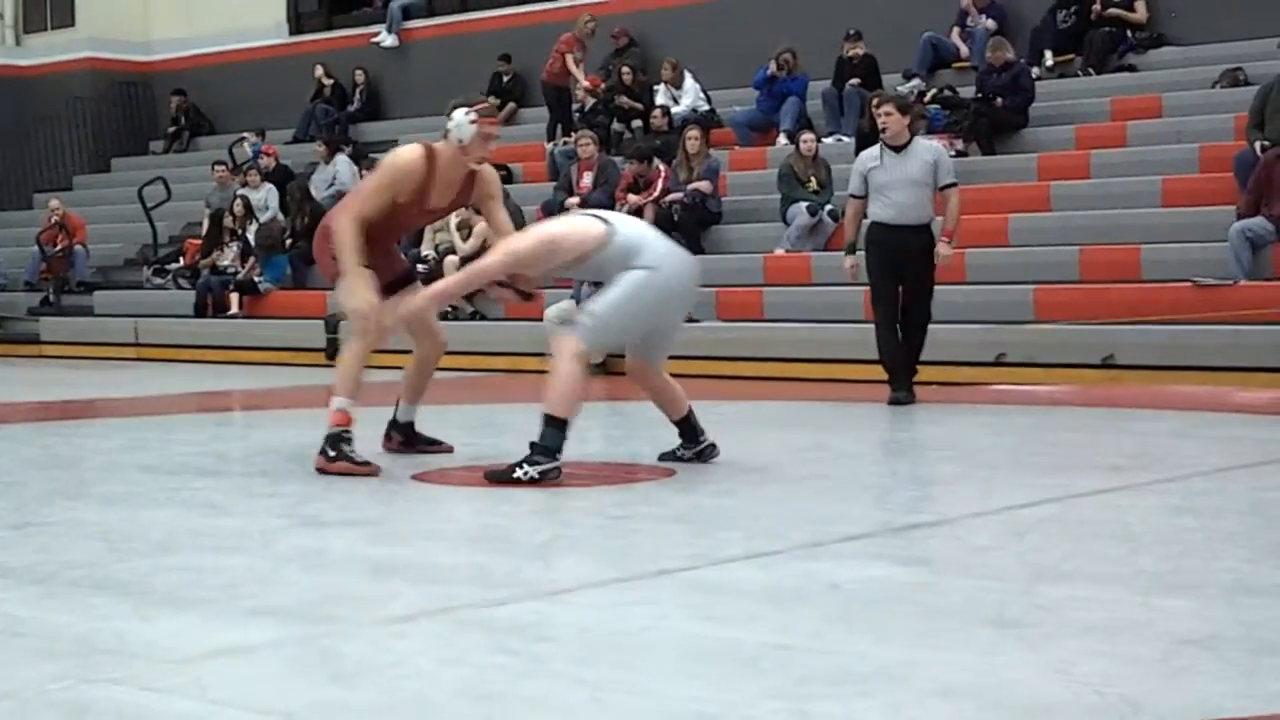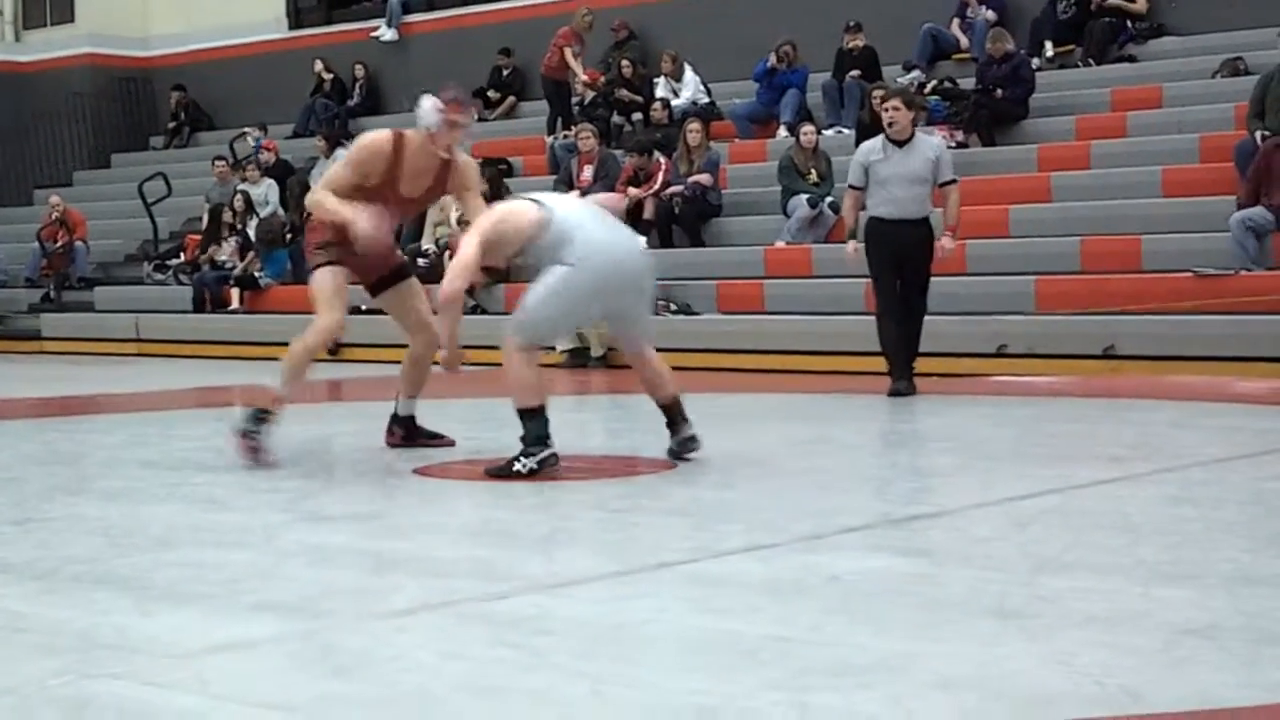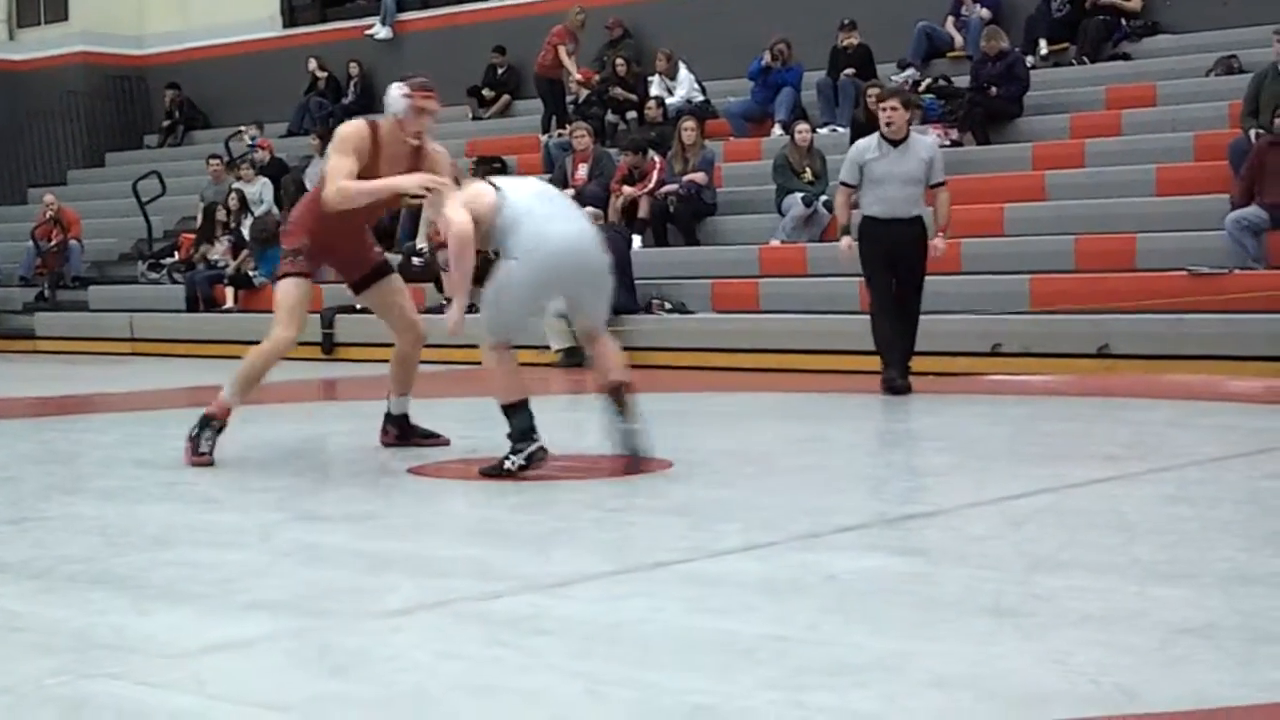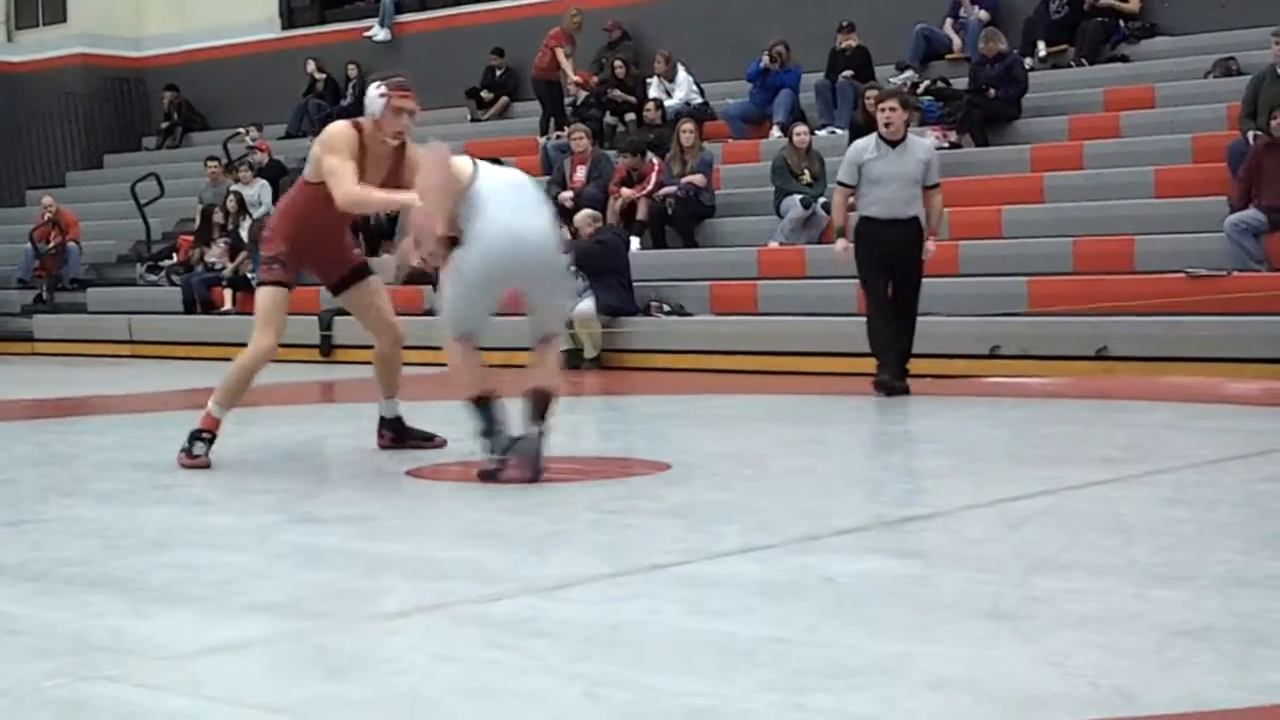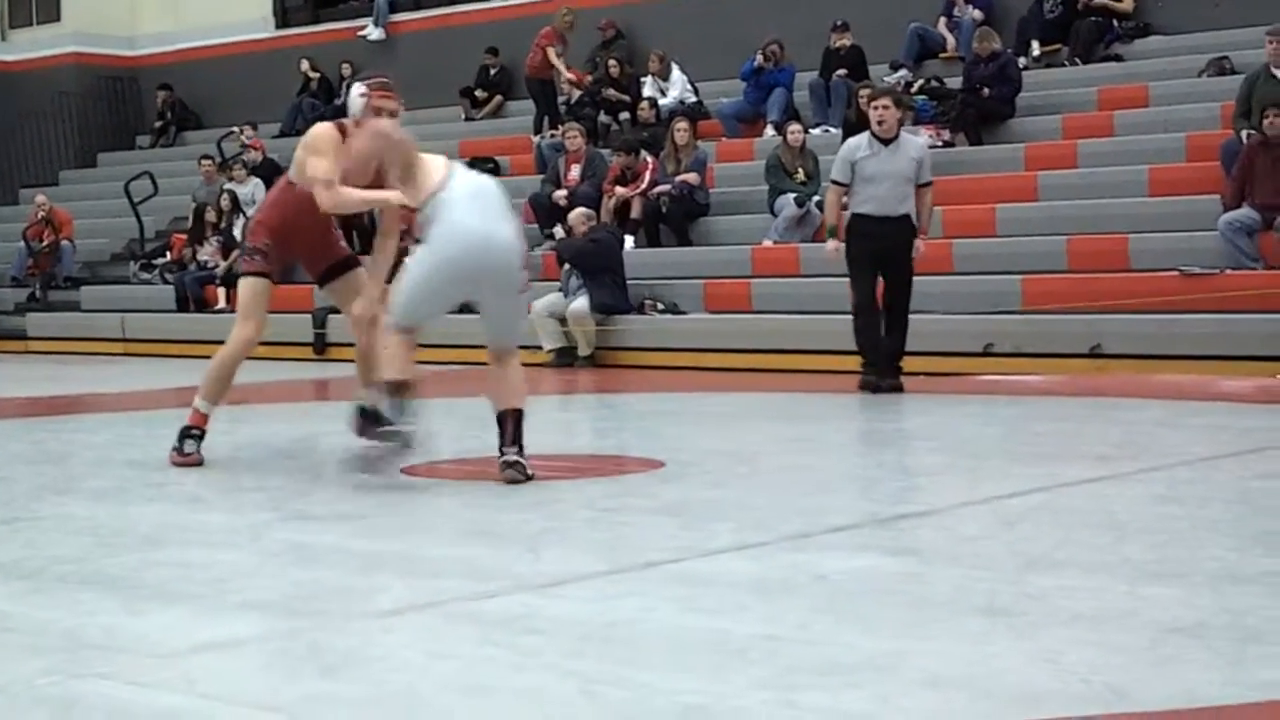
dt=0.1s
person 1, frame 1
left shoulder: (483, 179)
right shoulder: (409, 162)
left elbow: (506, 239)
right elbow: (345, 217)
right wrist: (355, 278)
left hip: (379, 247)
right hip: (341, 239)
left knee: (433, 342)
right knee: (370, 327)
left ankle: (401, 430)
right ankle: (334, 443)
person 1, frame 2
left shoulder: (462, 168)
right shoulder: (378, 145)
right elbow: (317, 195)
right wrist: (353, 216)
left hip: (377, 244)
right hip: (331, 233)
left knee: (428, 332)
right knee: (330, 322)
left ankle: (402, 423)
right ankle: (260, 416)
person 1, frame 3
left shoulder: (432, 157)
right shoulder: (355, 134)
right elbow: (335, 195)
right wrist: (397, 183)
left hip: (354, 240)
right hip: (308, 232)
left knee: (412, 330)
right knee: (284, 339)
left ankle: (397, 423)
right ankle: (211, 423)
person 1, frame 4
left shoulder: (409, 157)
right shoulder: (340, 136)
right elbow: (347, 198)
right wrist: (406, 199)
left hip: (332, 242)
right hip: (285, 238)
left knee: (390, 331)
right knee: (265, 345)
left ankle: (392, 425)
right ankle: (203, 432)
person 1, frame 5
left shoulder: (391, 153)
right shoulder: (323, 138)
left elbow: (399, 212)
right elbow: (328, 200)
right wrist: (386, 196)
left hip: (319, 235)
right hip: (272, 231)
left knee: (371, 320)
right knee: (245, 337)
left ankle: (368, 411)
right ankle: (193, 429)
person 2, frame 1
left shoulder: (525, 246)
right shoulder: (557, 234)
left elbow: (454, 286)
left wrist: (407, 308)
left hip: (659, 272)
right hip: (680, 266)
left knee: (570, 351)
right knee: (643, 369)
left ankle: (544, 458)
right ankle: (696, 443)
person 2, frame 2
left shoulder: (483, 228)
right shoulder: (537, 205)
left elbow: (451, 290)
left wrist: (450, 345)
left hip: (589, 262)
right hip: (633, 259)
left knee: (517, 347)
right knee: (637, 348)
left ankle: (538, 449)
right ankle: (681, 429)
person 2, frame 3
left shoulder: (457, 202)
right shoulder: (522, 188)
left elbow: (462, 233)
left wrist: (460, 300)
left hip: (540, 253)
right hip: (588, 248)
left knee: (496, 347)
right knee: (593, 334)
left ankle: (525, 443)
right ankle: (625, 418)
person 2, frame 4
left shoulder: (455, 169)
right shoulder: (520, 178)
left elbow: (434, 157)
left wrist: (427, 225)
left hip: (493, 243)
right hip: (545, 246)
left knee: (459, 341)
right knee: (547, 340)
left ankle: (497, 437)
right ankle: (534, 431)
person 2, frame 5
left shoulder: (425, 169)
right shoulder: (488, 186)
left hip: (452, 247)
right hip: (506, 255)
left knee: (397, 329)
right knee: (504, 357)
left ankle: (399, 421)
right ankle: (512, 452)
person 3, frame 1
left shoulder: (933, 152)
right shoulder: (866, 159)
left elbow: (952, 198)
right elbow: (855, 207)
left wrist: (946, 239)
right wrist: (850, 249)
left hip: (920, 239)
right hip: (881, 239)
left knee: (917, 315)
right knee: (885, 315)
left ankle: (906, 376)
right ankle: (898, 383)
person 3, frame 2
left shoulder: (935, 148)
right shoulder: (867, 151)
left elbow: (950, 192)
right elbow: (852, 197)
left wrist: (949, 233)
right wrist: (852, 236)
left hip: (918, 232)
right hip: (881, 233)
left knee: (914, 305)
right knee: (888, 306)
left ankle: (906, 370)
right ankle: (899, 375)
person 3, frame 3
left shoulder: (928, 148)
right shoulder: (861, 149)
left elbow: (940, 193)
right elbow: (843, 195)
left wrist: (940, 233)
right wrist: (844, 232)
left hip: (912, 231)
right hip: (874, 231)
left knee: (908, 304)
right knee: (882, 304)
left ankle: (901, 368)
right ankle: (892, 369)
person 3, frame 4
left shoulder: (925, 150)
right shoulder: (859, 150)
left elbow: (933, 196)
right elbow: (841, 195)
left wrist: (931, 236)
right wrist: (842, 234)
left hip: (909, 232)
right hip: (871, 231)
left knee: (906, 305)
right knee: (877, 303)
left ankle: (898, 371)
right ankle: (885, 369)
person 3, frame 5
left shoulder: (918, 148)
right shoulder: (852, 148)
left elbow: (924, 194)
right elbow: (834, 194)
left wrist: (921, 234)
right wrist: (832, 234)
left hip: (900, 230)
right hip: (862, 229)
left knee: (898, 303)
right knee: (864, 301)
left ankle: (890, 369)
right ankle: (872, 369)
